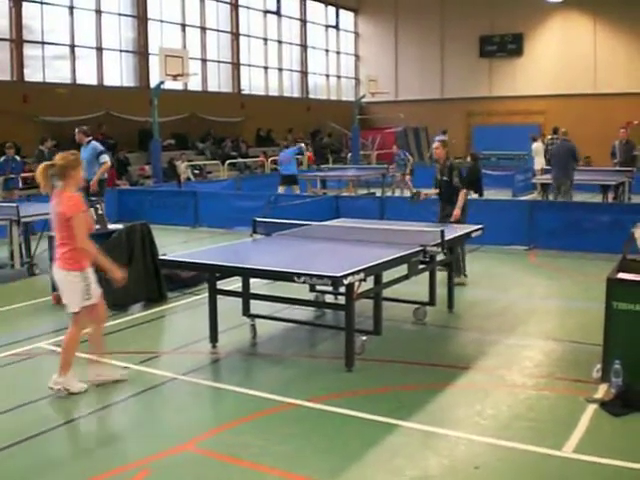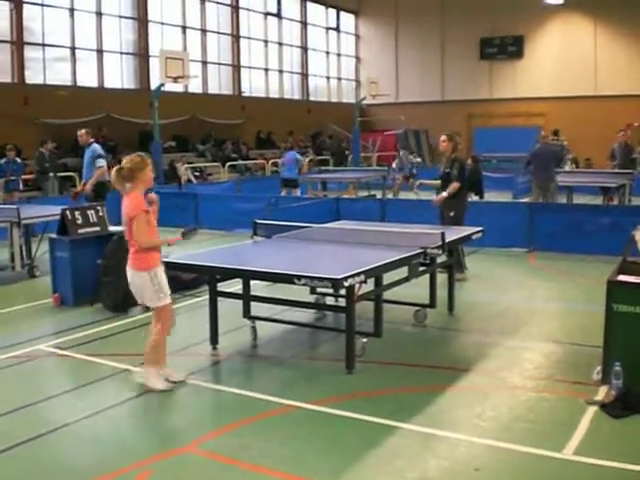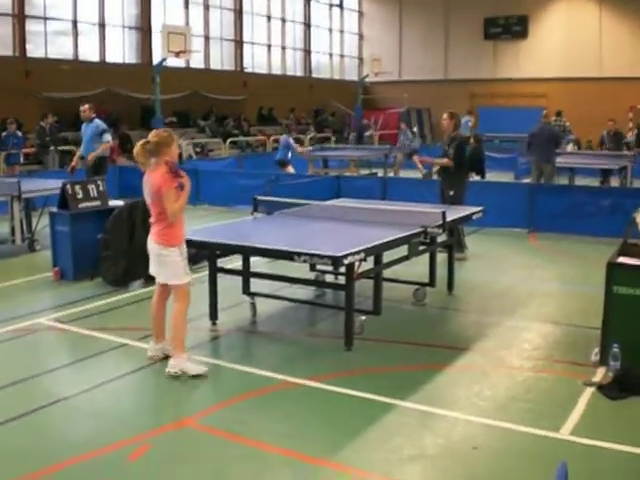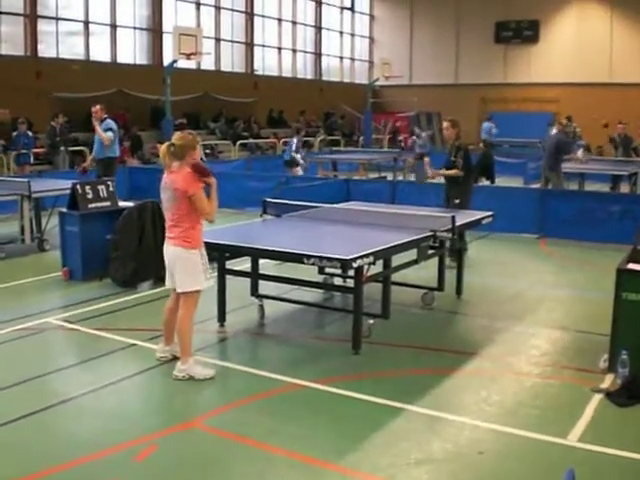
dt=0.5s
person 1, frame 1
left shoulder: (59, 197)
right shoulder: (73, 200)
right elbow: (84, 243)
left wrist: (86, 214)
right wrist: (112, 268)
left hip: (64, 266)
right hip: (74, 268)
left knee: (99, 314)
right knee: (79, 323)
left ankle: (98, 367)
right ankle: (62, 378)
person 1, frame 2
left shoulder: (133, 198)
right shoulder: (137, 201)
right elbow: (142, 241)
left wrist: (153, 207)
right wrist: (168, 240)
left hip: (147, 266)
right hip: (145, 268)
left knee: (161, 317)
right knee: (165, 319)
left ankle: (159, 369)
right ankle: (148, 370)
person 1, frame 3
left shoulder: (152, 173)
right shoulder: (165, 176)
right elbow: (173, 213)
left wrist: (178, 183)
right wrist: (186, 187)
left hip: (158, 239)
right hip: (170, 243)
left knee: (161, 293)
right knee: (181, 300)
left ankle: (157, 345)
right ankle: (178, 359)
person 1, frame 4
left shoulder: (168, 177)
right shoulder: (190, 178)
right elbow: (209, 215)
right wrist: (212, 187)
left hip: (171, 245)
right hip: (187, 248)
left knee: (176, 299)
right knee: (188, 306)
left ankle: (166, 347)
right ankle: (185, 364)
person 2, frame 1
left shoulder: (453, 167)
right shoulder: (439, 168)
left elbow: (462, 189)
left wrist: (458, 208)
right wrist: (428, 193)
left hip: (455, 207)
right hip: (445, 206)
left ankle: (460, 274)
person 2, frame 2
left shoulder: (457, 161)
right shoulder: (445, 161)
left elbow: (457, 183)
left wrist: (443, 195)
left hip: (456, 203)
right hip: (446, 202)
left ankle: (461, 270)
right ankle: (451, 264)
person 2, frame 3
left shoulder: (457, 140)
right shoulder: (448, 138)
left elbow: (450, 161)
left wrist: (430, 160)
right wrist: (437, 168)
left hip: (455, 182)
right hip: (447, 181)
left ankle: (460, 249)
right ankle: (451, 244)
person 2, frame 4
left shoulder: (461, 148)
right shoulder: (450, 147)
left elbow: (460, 171)
left wrist: (440, 174)
right wrist: (438, 173)
left hip: (461, 188)
right hip: (451, 187)
left ankle: (456, 257)
right ankle: (460, 249)
